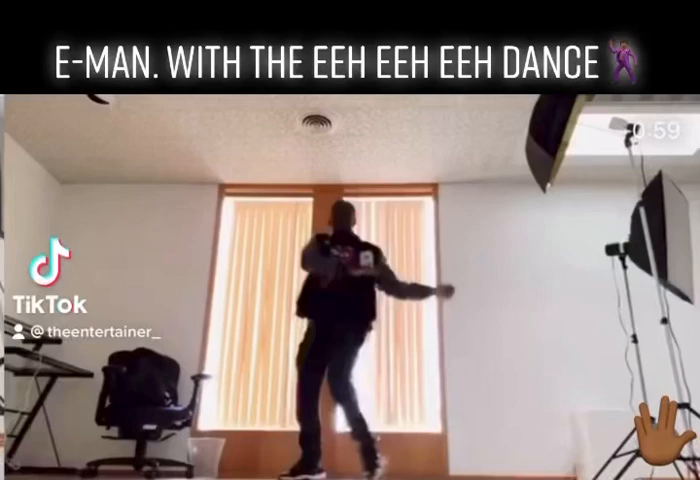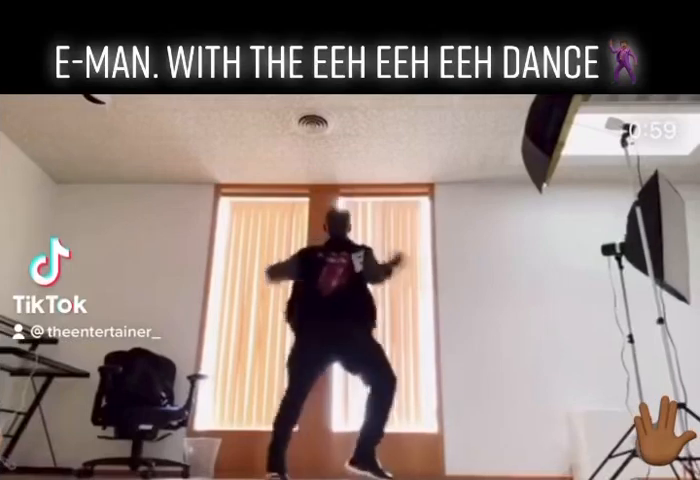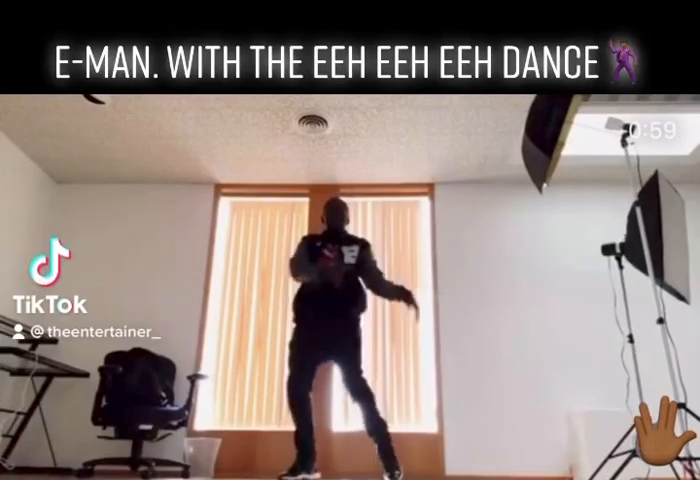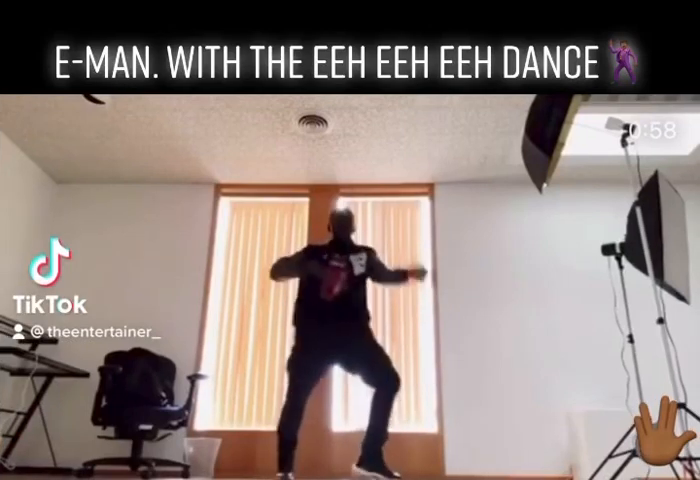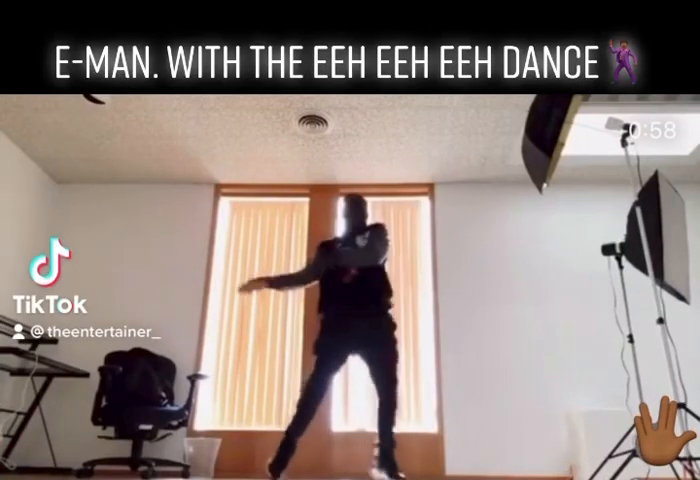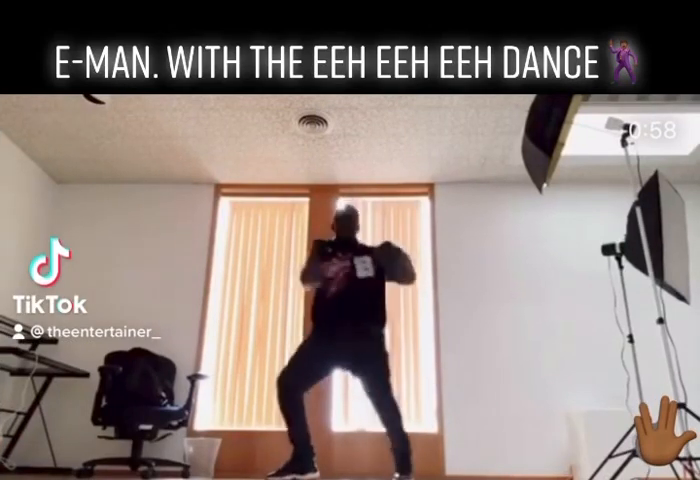
dt=0.3s
person 1, frame 1
left shoulder: (371, 253)
right shoulder: (320, 244)
left elbow: (396, 288)
right elbow: (308, 262)
left wrist: (433, 290)
right wrist: (348, 268)
left hip: (350, 326)
right hip: (320, 326)
left knee: (338, 380)
right knee: (307, 387)
left ankle: (369, 450)
person 1, frame 2
left shoulder: (363, 254)
right shoulder: (310, 254)
left elbow: (375, 275)
right elbow: (274, 272)
left wrist: (388, 268)
right wrist: (281, 272)
left hip: (354, 331)
right hip: (314, 331)
left knee: (385, 382)
right knee: (297, 390)
left ankle: (364, 455)
person 1, frame 3
left shoulder: (360, 247)
right shoulder: (309, 244)
left elbow: (377, 283)
right elbow: (297, 270)
left wrist: (403, 295)
right wrist: (325, 272)
left hip: (343, 322)
right hip: (310, 324)
left knee: (354, 382)
right knee: (297, 386)
left ankle: (386, 451)
person 1, frame 4
left shoulder: (365, 255)
right shoulder: (311, 254)
left elbow: (382, 274)
right elbow: (278, 271)
left wrist: (405, 274)
right wrist: (310, 269)
left hip: (352, 331)
right hip: (314, 334)
left knee: (388, 381)
right knee: (297, 393)
left ankle: (371, 457)
person 1, frame 5
left shoulder: (376, 233)
right shoulder: (328, 246)
left elbow: (373, 255)
right elbow: (306, 276)
left wrist: (334, 257)
right wrist: (269, 282)
left hip: (373, 319)
right hip: (338, 319)
left knee: (387, 383)
right knee: (320, 380)
right ankle: (287, 447)
person 1, frame 6
left shoulder: (376, 256)
right shoulder: (322, 250)
left elbow: (407, 276)
right elbow: (309, 278)
left wrist: (393, 254)
right wrist: (322, 272)
left hip: (364, 336)
right hip: (326, 335)
left knee: (381, 396)
right knee: (287, 384)
